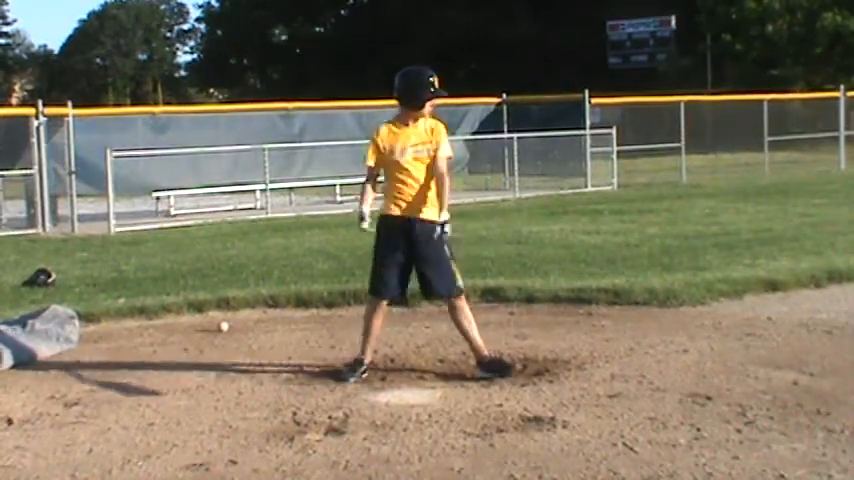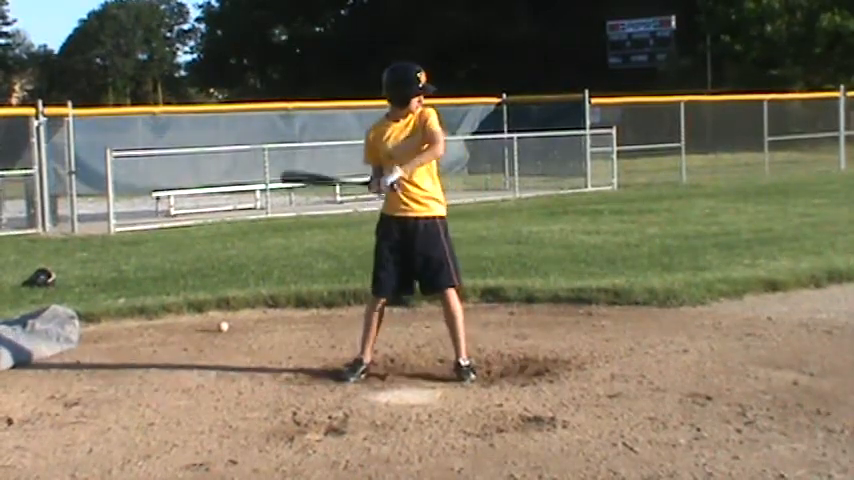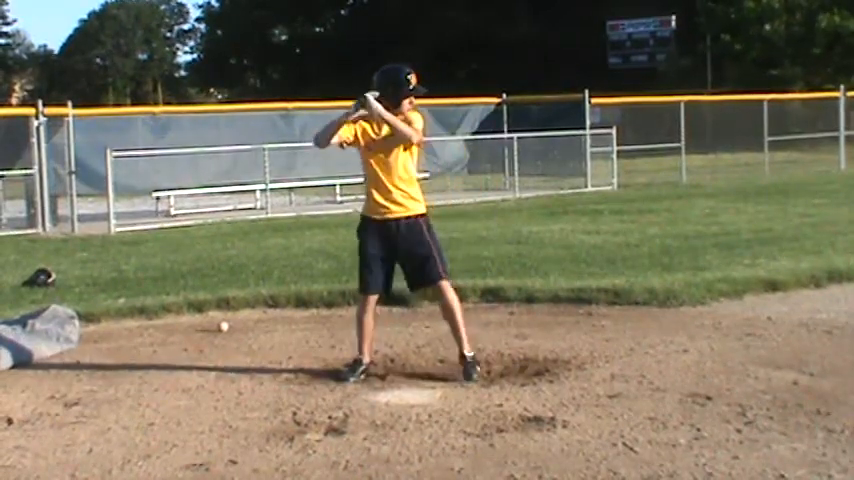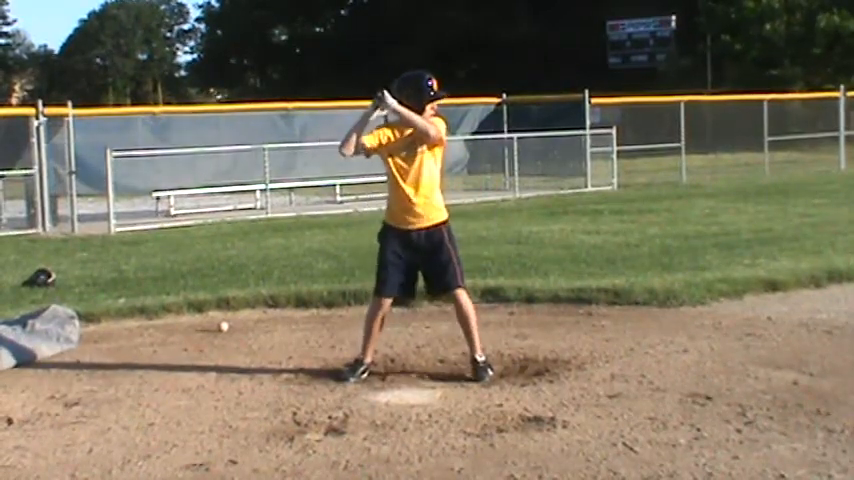
dt=0.5s
person 1, frame 1
left shoulder: (436, 129)
right shoulder: (384, 133)
left elbow: (442, 174)
right elbow: (372, 178)
left wrist: (443, 213)
right wrist: (364, 210)
left hip: (428, 222)
right hip: (393, 222)
left knee: (453, 293)
right knee: (380, 296)
left ankle: (484, 357)
right ankle: (364, 359)
person 1, frame 2
left shoulder: (427, 117)
right shoulder: (376, 132)
left elbow: (438, 148)
right elbow: (377, 175)
left wrist: (400, 170)
right wrist: (379, 182)
left hip: (430, 217)
right hip: (393, 220)
left knee: (448, 290)
right knee: (380, 295)
left ankle: (462, 360)
right ankle: (364, 359)
person 1, frame 3
left shoulder: (413, 119)
right shoulder: (361, 125)
left elbow: (411, 137)
right elbow: (320, 141)
left wrist: (376, 109)
right wrist: (352, 112)
left hip: (412, 217)
right hip: (375, 221)
left knee: (441, 284)
right knee: (368, 294)
left ankle: (466, 353)
right ankle: (363, 359)
person 1, frame 4
left shoulder: (436, 126)
right shoulder: (386, 134)
left elbow: (430, 133)
right elbow: (346, 150)
left wrist: (395, 106)
right wrist: (371, 113)
left hip: (434, 226)
right hip: (397, 229)
left knee: (458, 292)
right knee: (382, 299)
left ankle: (478, 358)
right ankle: (364, 359)
